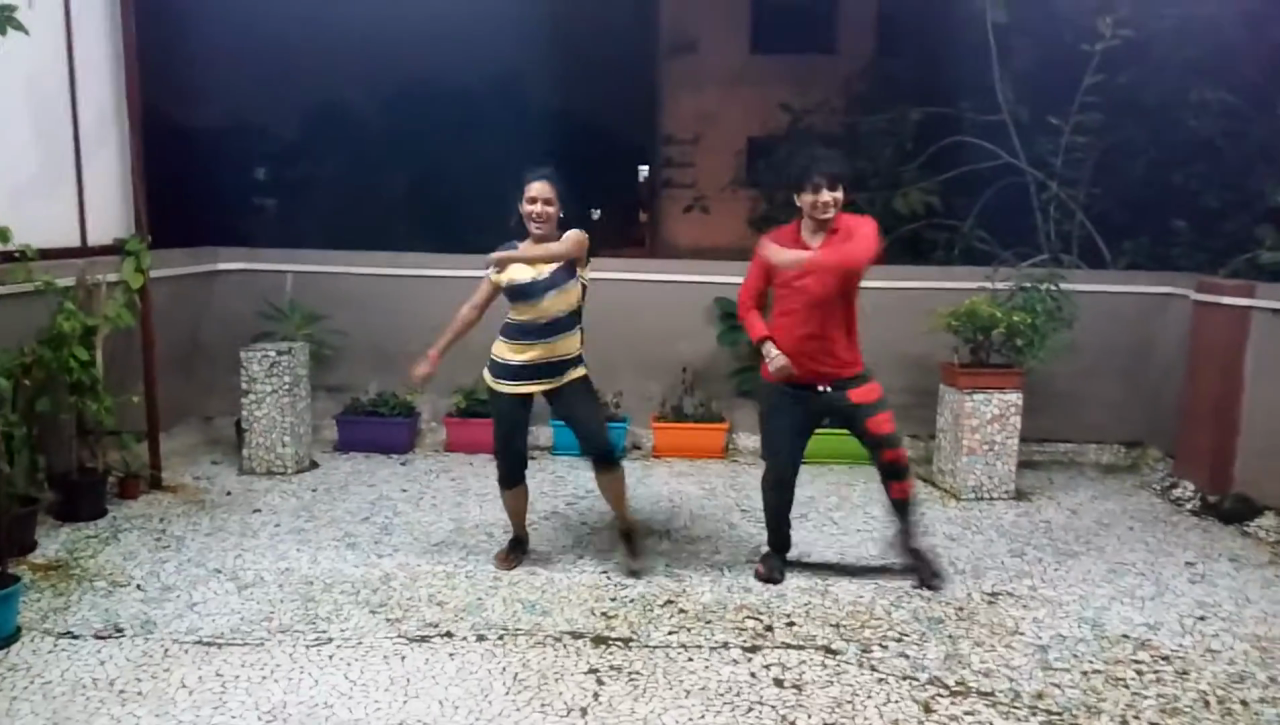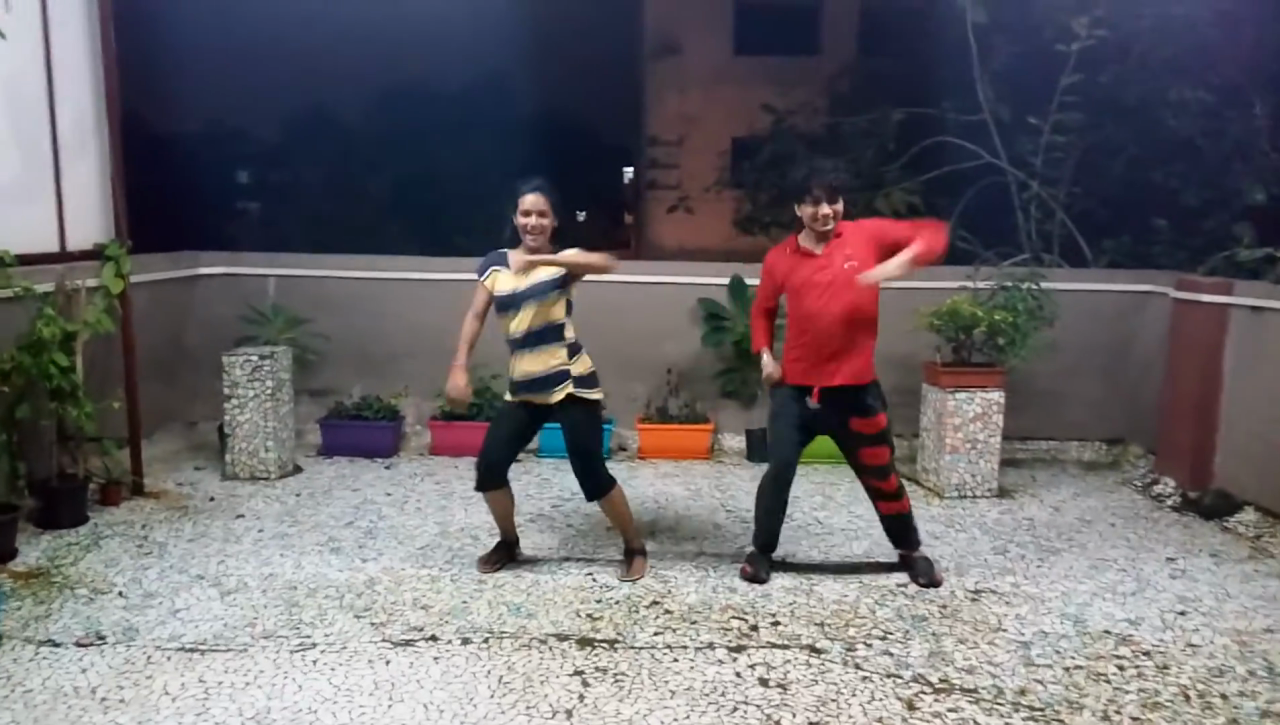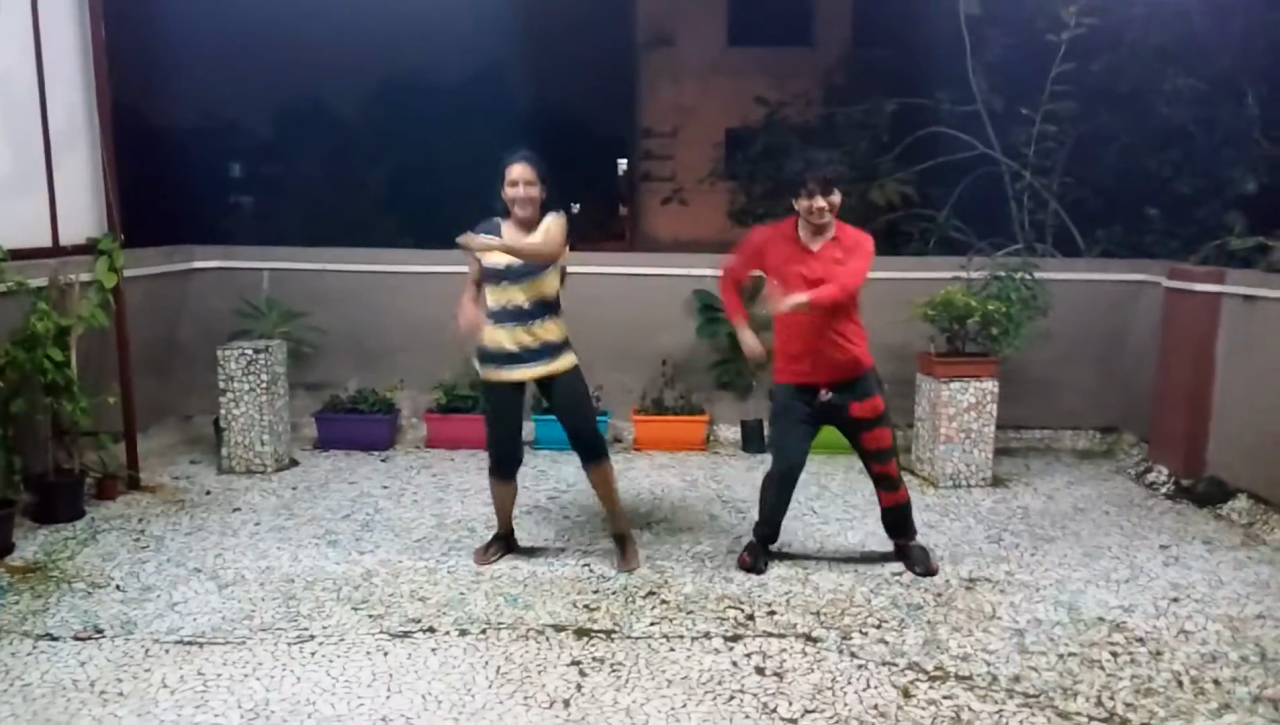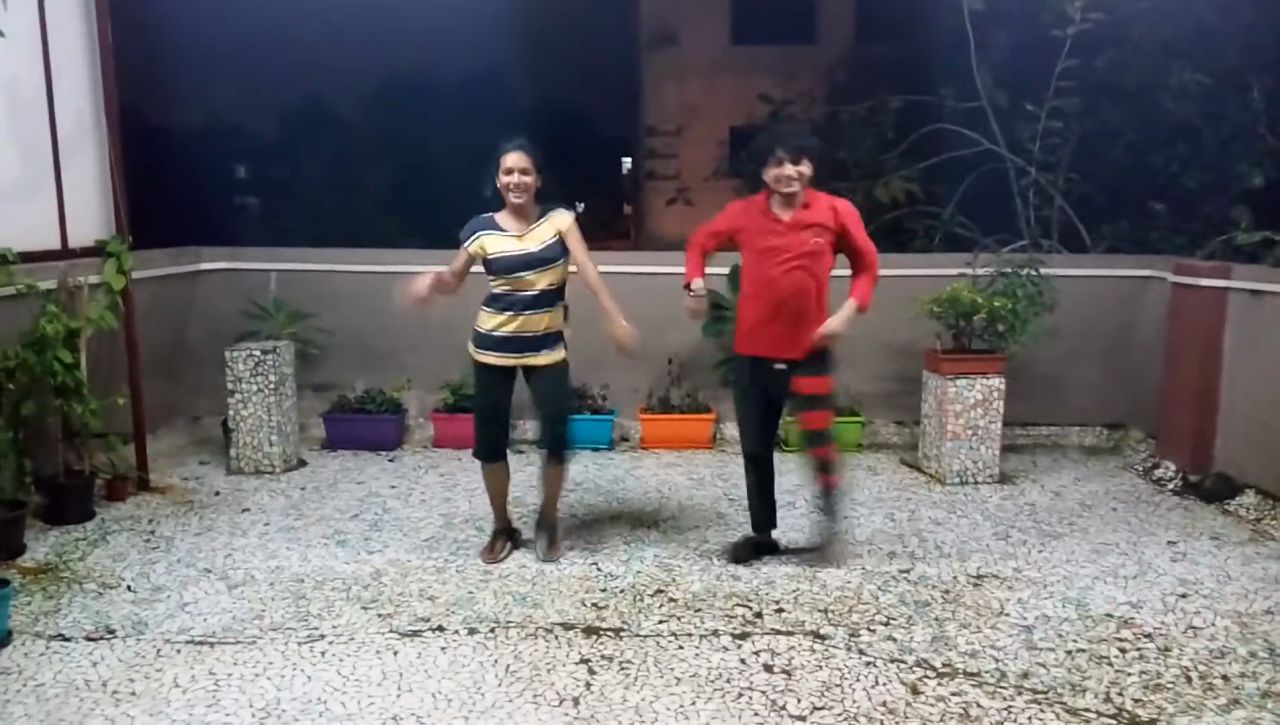
dt=0.2s
person 1, frame 1
left shoulder: (858, 229)
right shoulder: (773, 244)
left elbow: (855, 259)
right elbow: (748, 302)
left wrist: (797, 257)
right wrist: (766, 346)
left hip: (843, 374)
right hip: (787, 381)
left knee: (890, 452)
right knee: (781, 469)
left ankle: (907, 539)
right ankle: (776, 551)
person 1, frame 2
left shoulder: (867, 234)
right shoulder: (780, 257)
left elbow: (935, 233)
right elbow: (762, 311)
left wrist: (903, 260)
right wrist: (764, 355)
left hip: (855, 388)
right hip: (795, 388)
left knee: (881, 476)
right knee: (778, 473)
left ankle: (909, 550)
right ankle: (762, 550)
person 1, frame 3
left shoulder: (857, 242)
right shoulder: (769, 239)
left elbow: (847, 292)
right elbow: (731, 278)
left wrist: (797, 300)
right wrist: (743, 329)
left hip: (853, 379)
right hip: (796, 383)
left knee: (884, 465)
right knee: (785, 469)
left ankle: (906, 542)
right ankle: (761, 542)
person 1, frame 4
left shoulder: (836, 210)
right shoulder: (741, 214)
left elbow: (868, 264)
right elbow: (700, 242)
left wrist: (850, 308)
right wrist: (694, 283)
left hip: (806, 352)
right hip: (753, 353)
left knee: (818, 438)
right knee: (755, 447)
left ankle: (829, 518)
right ankle: (761, 532)
person 2, frame 1
left shoulder: (572, 241)
right shoulder: (498, 259)
left elbow: (568, 251)
right elbow: (472, 309)
left wrist: (513, 256)
right wrist: (432, 355)
left hip: (564, 369)
right hip: (510, 372)
left knee: (601, 448)
right knee: (510, 464)
left ankle: (626, 527)
right ankle: (519, 538)
person 2, frame 2
left shoulder: (563, 258)
right shoulder: (494, 266)
left elbow: (606, 263)
right elbow: (474, 317)
left wrist: (541, 259)
right wrist: (458, 368)
left hip: (571, 383)
right hip: (526, 388)
left knee: (593, 476)
right knee: (488, 469)
left ankle: (635, 548)
right ankle: (508, 542)
person 2, frame 3
left shoulder: (554, 222)
right shoulder: (487, 232)
left elbow: (545, 245)
right elbow: (472, 288)
left wrist: (485, 245)
right wrist: (468, 312)
left hip: (554, 354)
right hip: (500, 361)
left knee: (588, 442)
right knee: (503, 454)
left ankle: (621, 533)
right ankle: (504, 533)
person 2, frame 4
left shoulder: (559, 219)
right shoulder: (482, 230)
left elbow: (585, 267)
right elbow: (452, 282)
left wrist: (614, 316)
right wrist: (430, 281)
left hip: (544, 345)
right hip: (492, 345)
left knee: (557, 434)
right knee: (492, 440)
left ankle: (548, 521)
right ankle: (503, 529)
